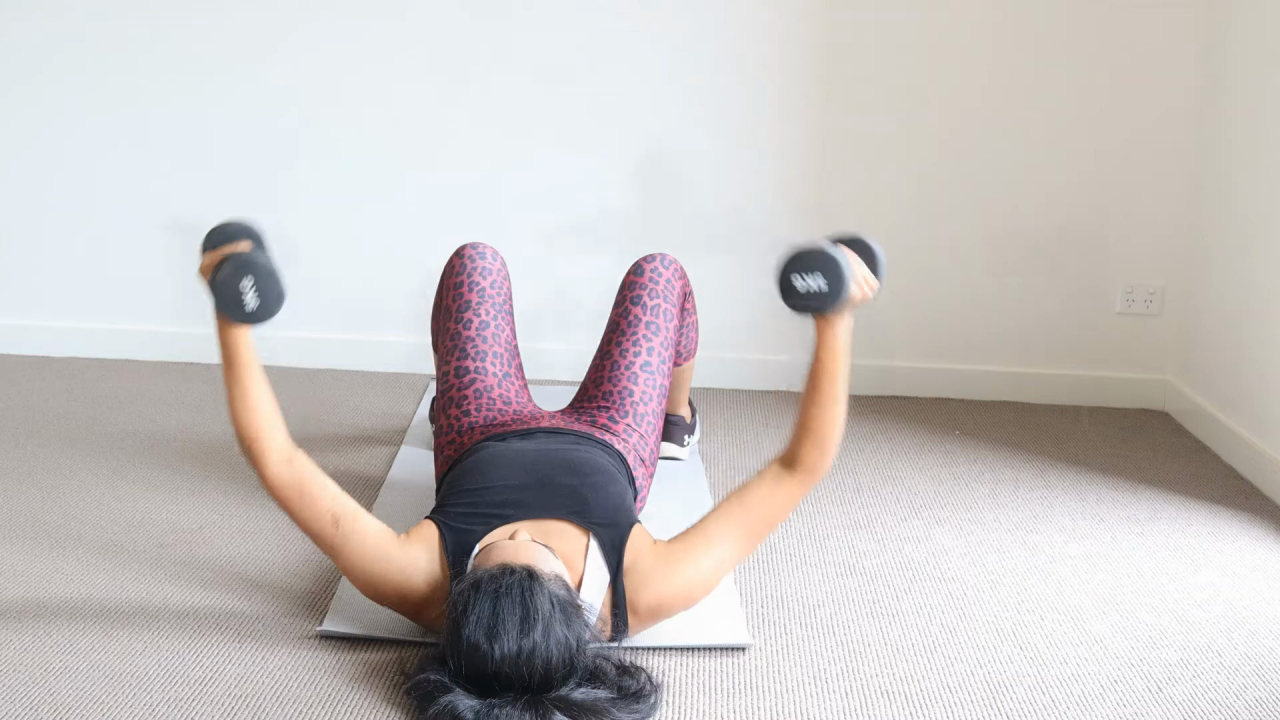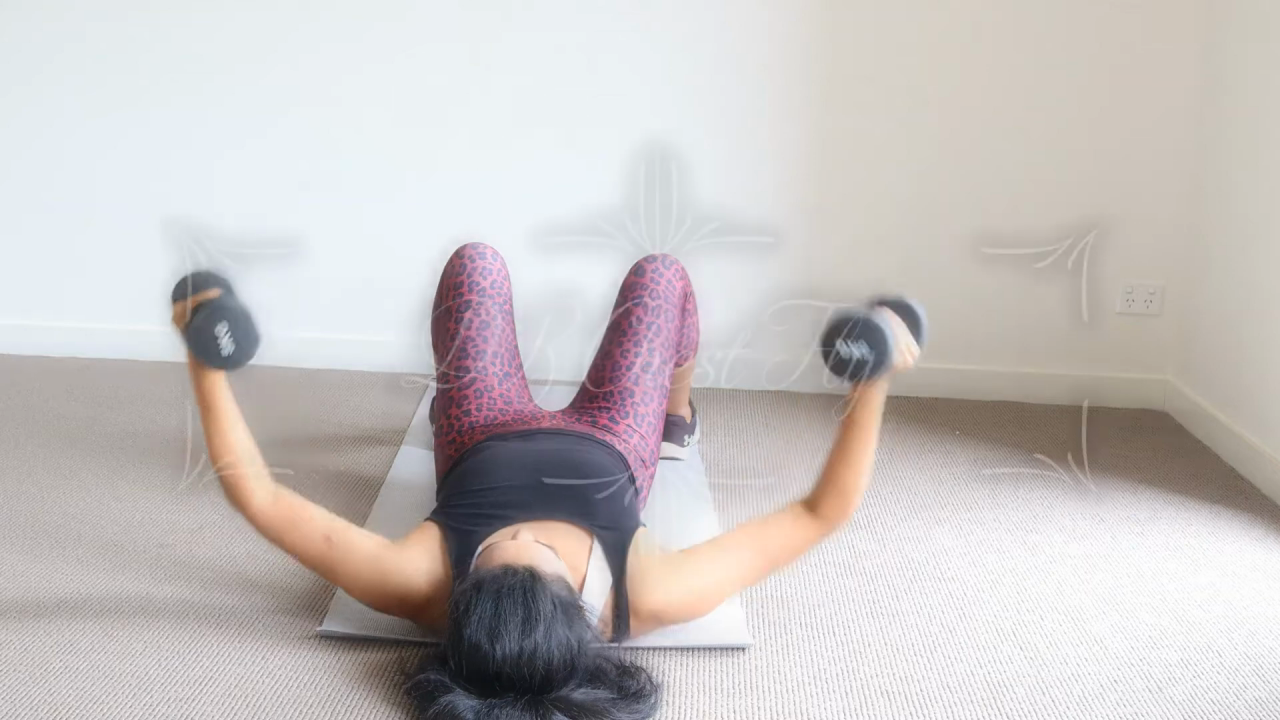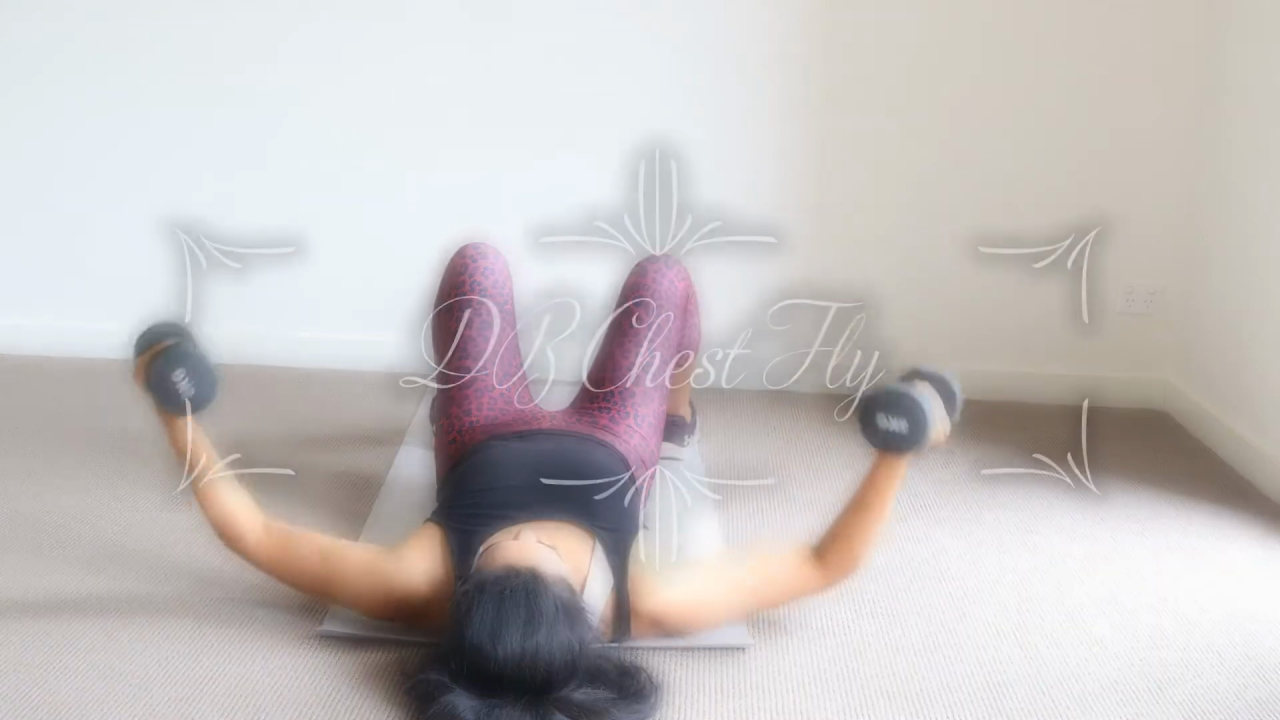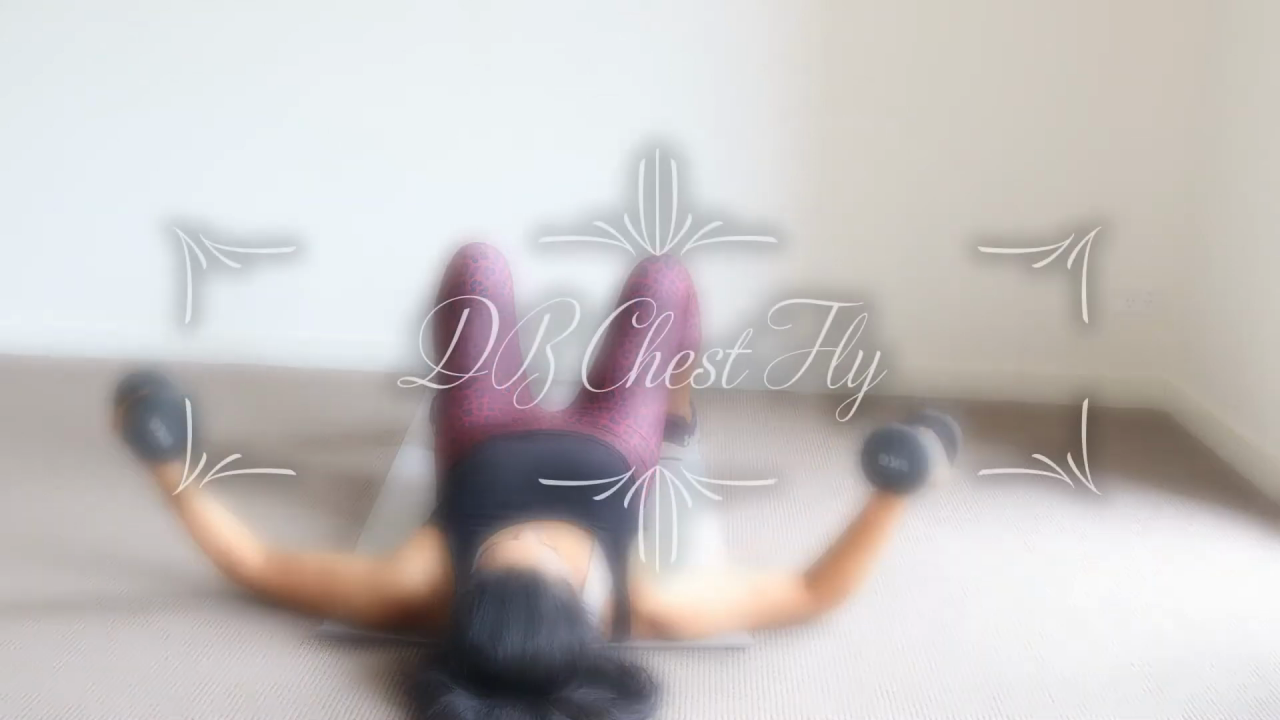
dt=0.2s
person 1, frame 1
left shoulder: (421, 584)
right shoulder: (643, 591)
left elbow: (278, 463)
right elbow: (802, 465)
left wrist: (234, 320)
right wrist: (834, 319)
left hip: (482, 450)
right hip: (606, 456)
left knee: (476, 261)
right knee: (657, 274)
right ankle: (676, 426)
person 1, frame 2
left shoulder: (421, 583)
right shoulder: (645, 596)
left elbow: (255, 493)
right elbow: (824, 512)
left wrist: (208, 365)
right wrist: (872, 382)
left hip: (481, 448)
right hip: (605, 453)
left knee: (476, 262)
right knee: (659, 273)
right ankle: (676, 425)
person 1, frame 3
left shoulder: (423, 588)
right shoulder: (643, 603)
left elbow: (254, 533)
right elbow: (826, 562)
left wrist: (178, 417)
right wrist: (895, 454)
left hip: (485, 448)
right hip: (604, 453)
left knee: (478, 261)
right knee: (661, 276)
right ankle: (675, 423)
person 1, frame 4
left shoulder: (424, 591)
right shoulder: (637, 607)
left elbow: (252, 562)
right elbow: (815, 590)
left wrist: (165, 466)
right wrist: (889, 494)
left hip: (485, 446)
right hip: (606, 450)
left knee: (479, 261)
right knee: (663, 277)
right ankle: (673, 421)
